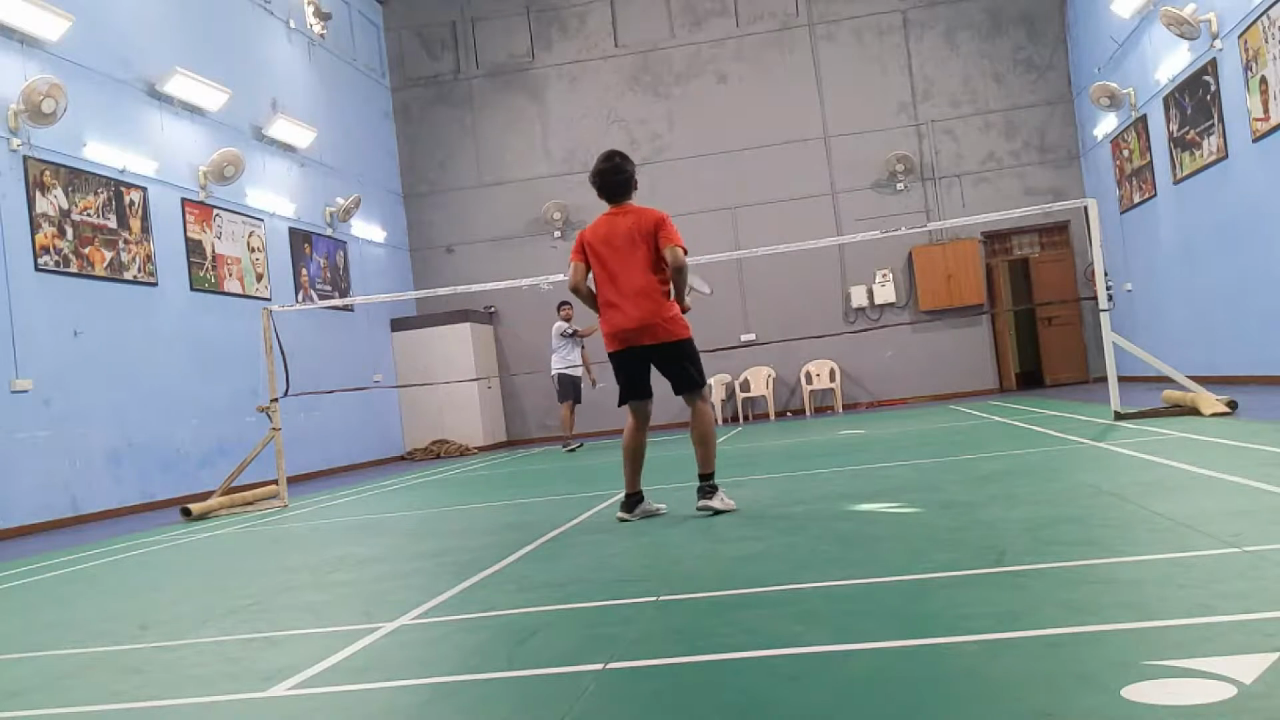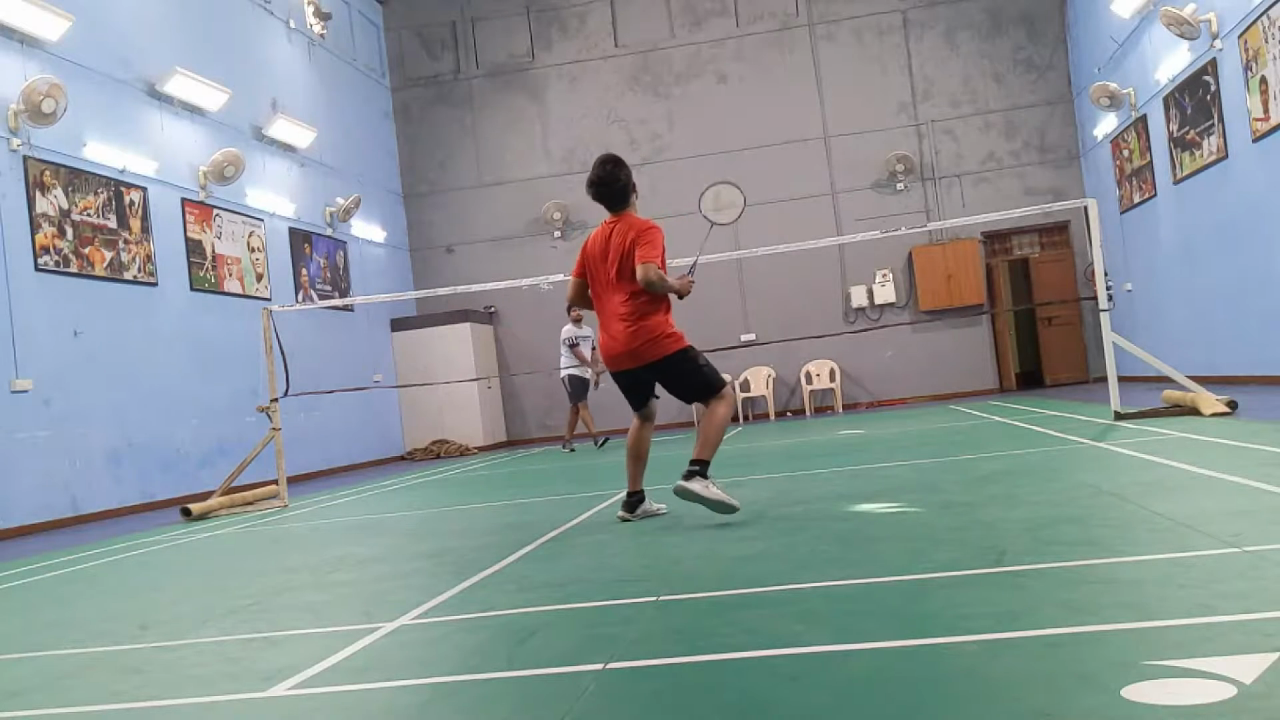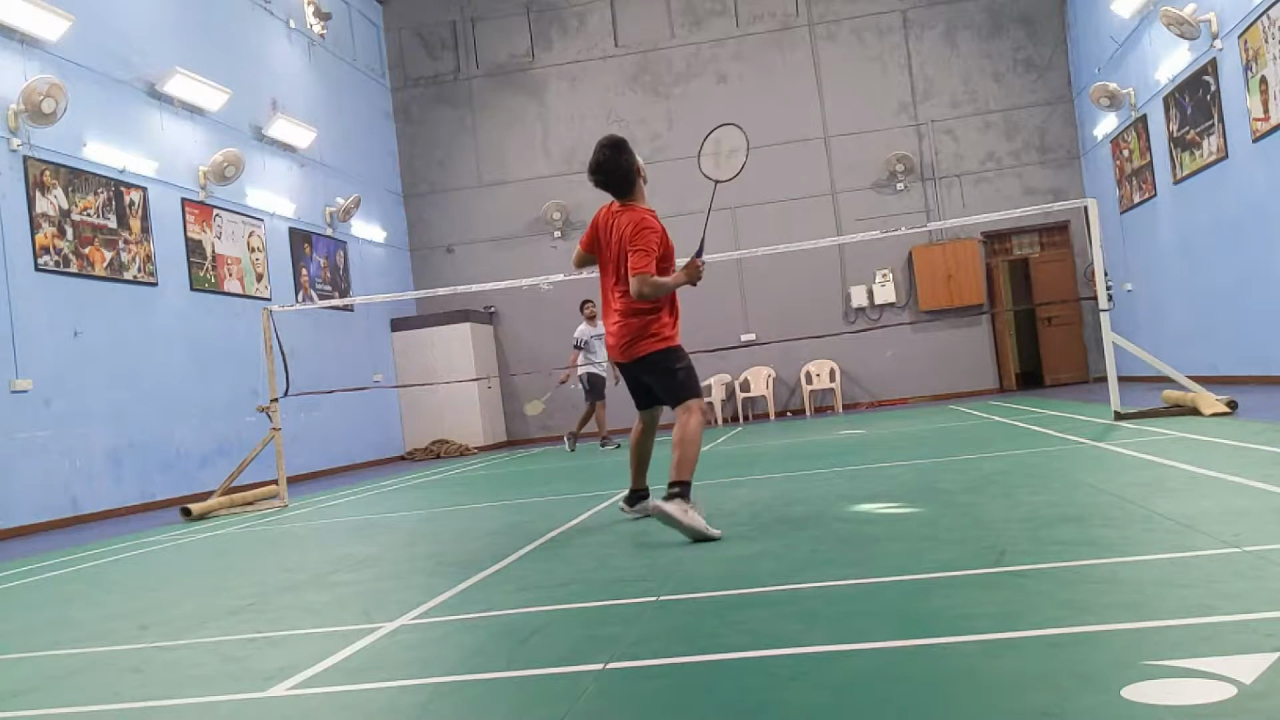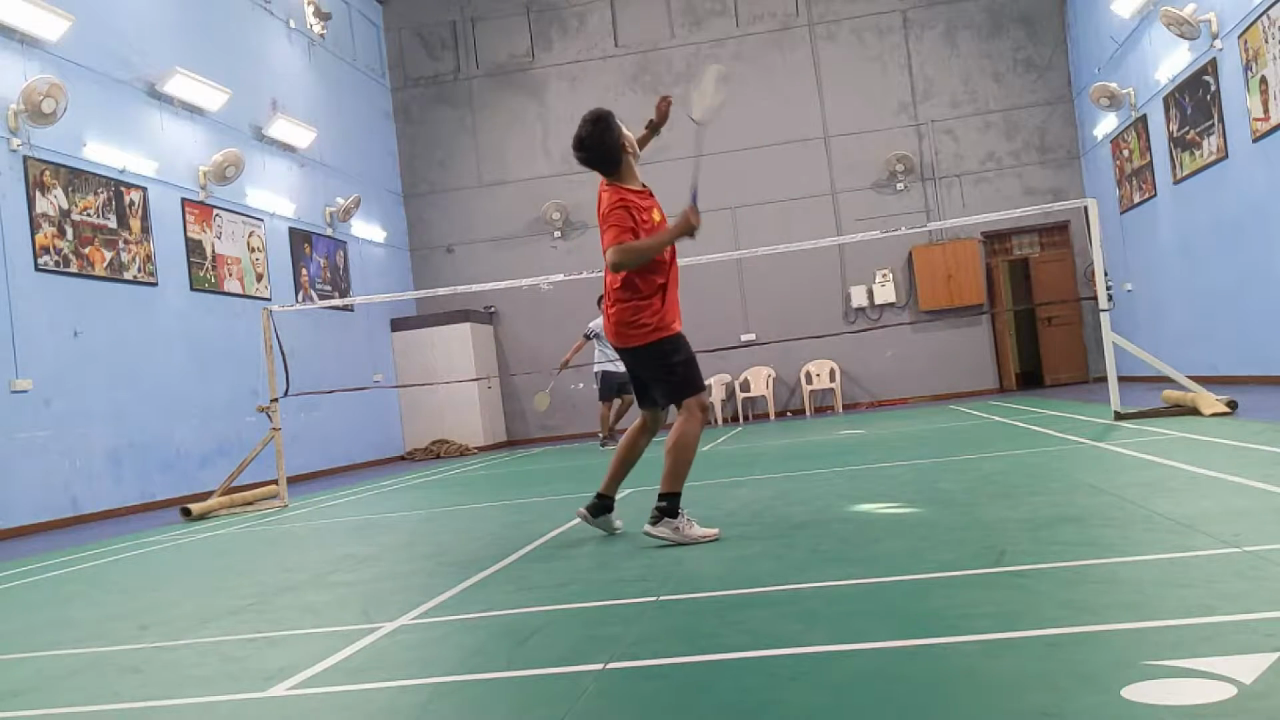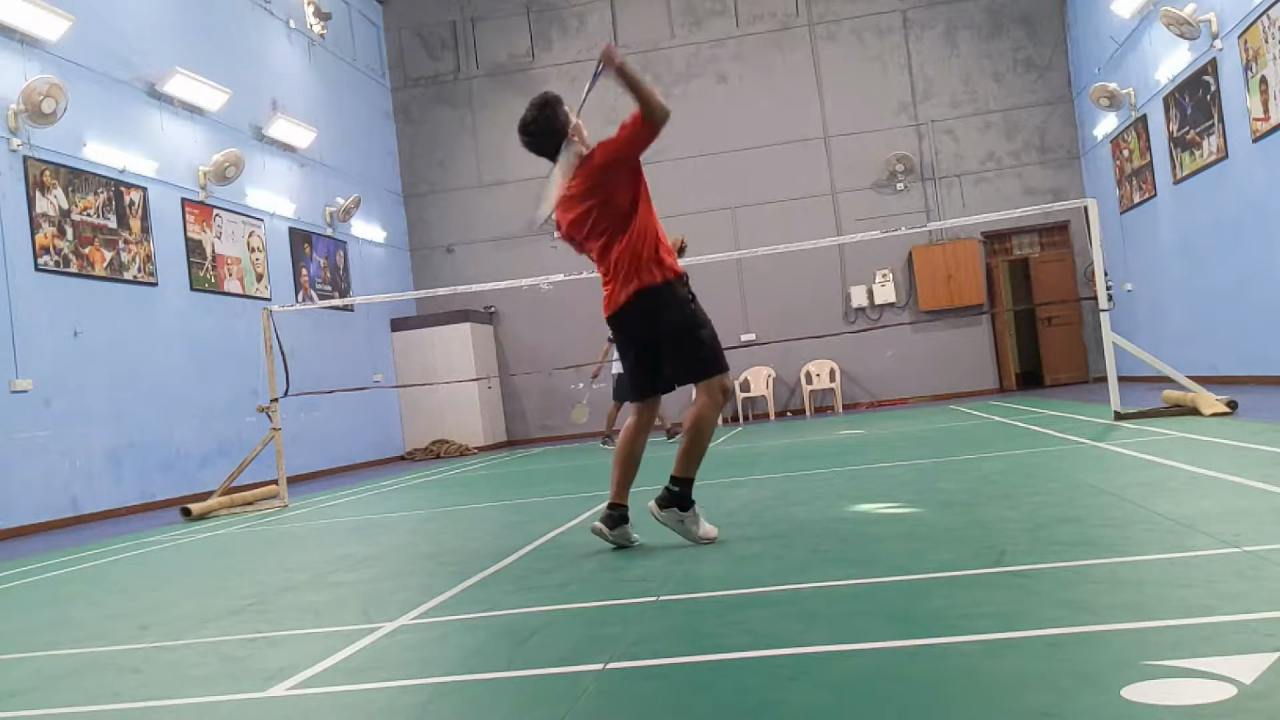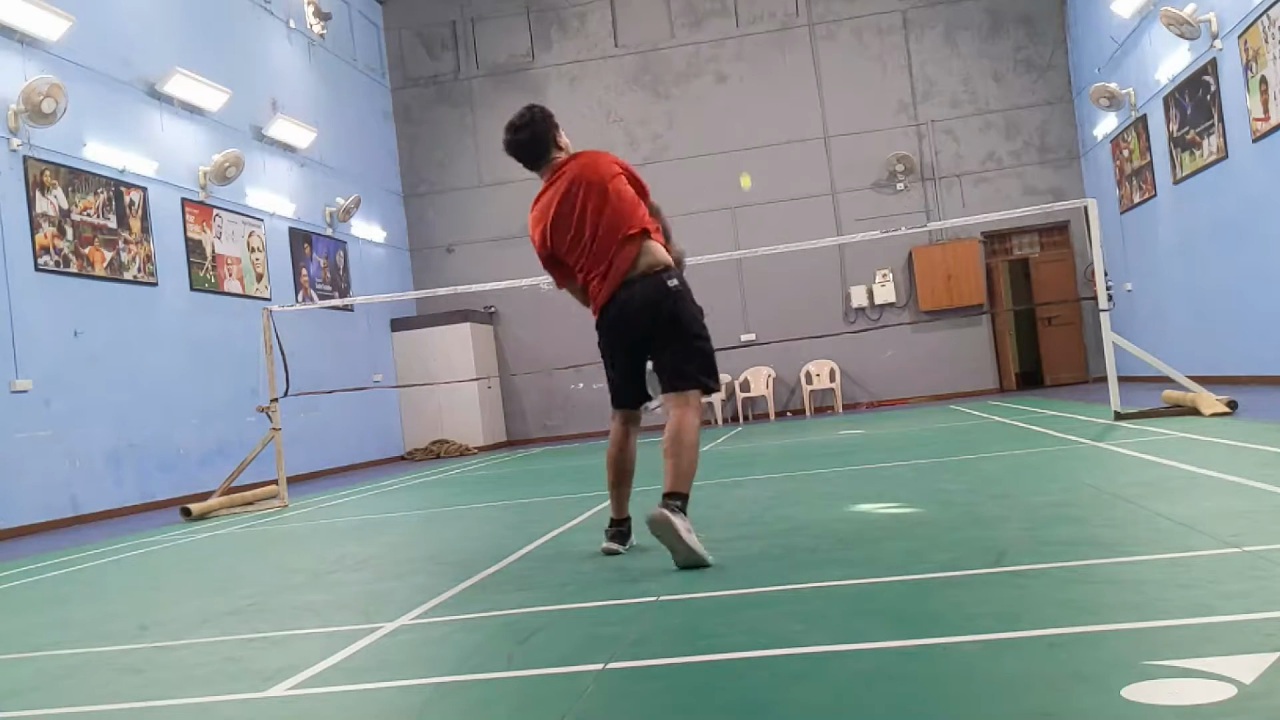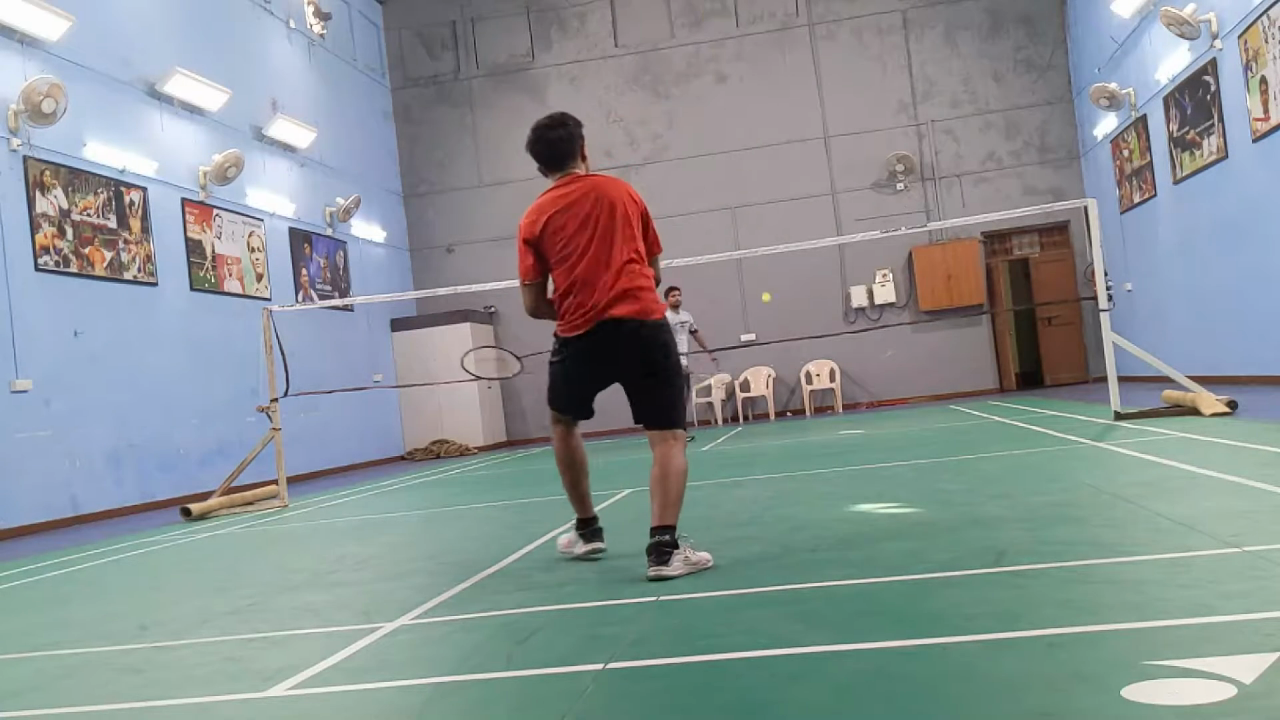
dt=0.2s
person 1, frame 1
left shoulder: (589, 235)
right shoulder: (655, 219)
left elbow: (576, 283)
right elbow: (676, 261)
right wrist: (680, 299)
left hip: (618, 334)
right hip: (662, 325)
left knee: (638, 412)
right knee: (698, 399)
left ankle: (632, 499)
right ankle: (708, 489)
person 1, frame 2
left shoulder: (592, 241)
right shoulder: (645, 230)
left elbow: (574, 297)
right elbow: (647, 277)
right wrist: (677, 287)
left hip: (615, 352)
right hip: (656, 341)
left knee: (644, 415)
right knee: (721, 396)
left ankle: (634, 499)
right ankle: (696, 475)
person 1, frame 3
left shoulder: (605, 216)
right shoulder: (645, 226)
left elbow: (580, 259)
right elbow: (642, 289)
right wrist: (683, 277)
left hip: (622, 341)
right hip: (651, 338)
left knee: (648, 414)
right knee: (691, 408)
left ankle: (637, 496)
right ankle: (676, 499)
person 1, frame 4
left shoulder: (613, 187)
right shoulder: (622, 204)
right elbow: (618, 259)
left wrist: (654, 127)
right wrist: (673, 232)
left hip: (631, 324)
right hip: (648, 326)
left knee: (651, 415)
right knee: (694, 404)
left ankle: (602, 502)
right ankle: (667, 515)
person 1, frame 5
left shoulder: (564, 209)
right shoulder: (603, 162)
right elbow: (659, 113)
right wrist: (622, 69)
left hip: (621, 302)
right hip: (659, 288)
left knee: (643, 411)
right knee: (715, 386)
left ankle: (616, 515)
right ankle: (676, 497)
person 1, frame 6
left shoulder: (539, 222)
right shoulder: (598, 164)
left elbow: (579, 292)
right elbow: (653, 214)
right wrist: (670, 249)
left hip: (612, 308)
right hip: (658, 287)
left knee: (624, 418)
right knee: (684, 405)
left ankle: (618, 527)
right ankle: (673, 508)
person 1, frame 7
left shoulder: (533, 221)
right shoulder: (620, 192)
left elbow: (534, 306)
right elbow: (653, 270)
left hip: (580, 334)
right hip: (642, 322)
left knee: (563, 425)
right knee: (667, 437)
left ankle: (587, 529)
right ankle: (664, 546)
